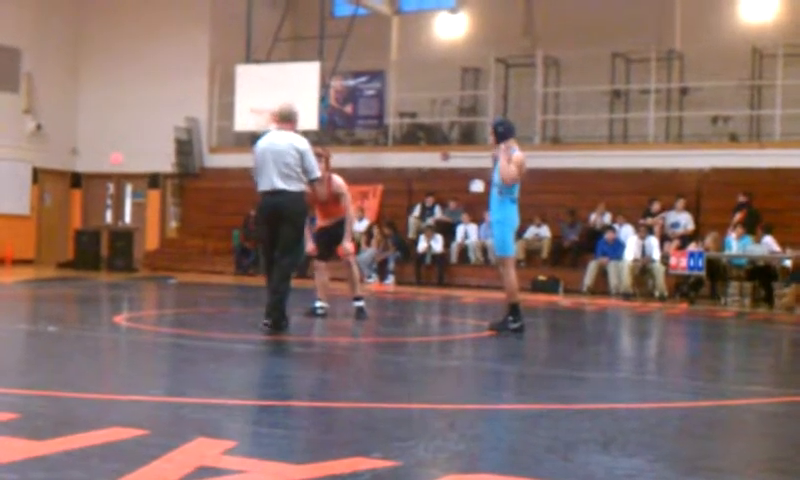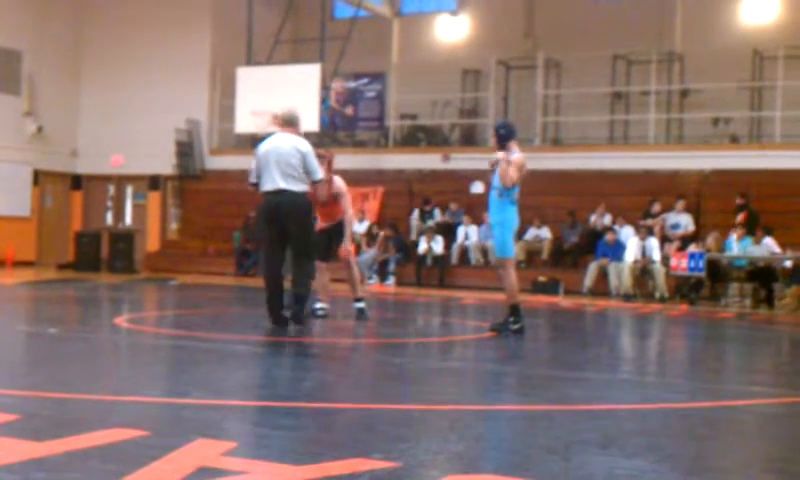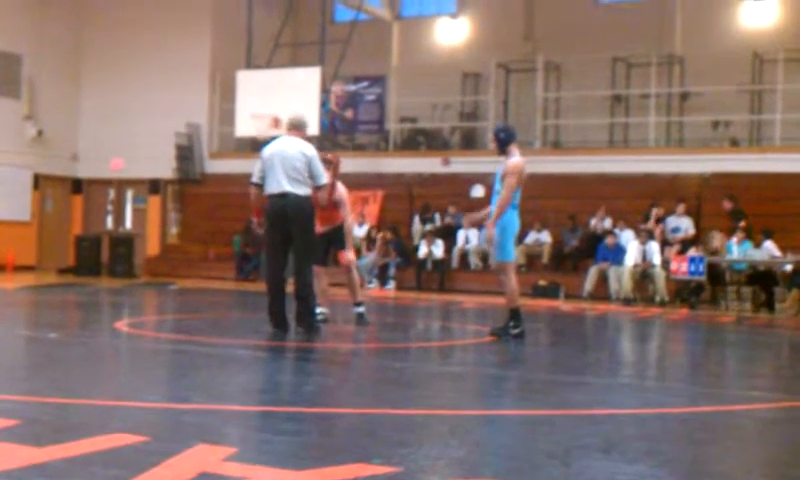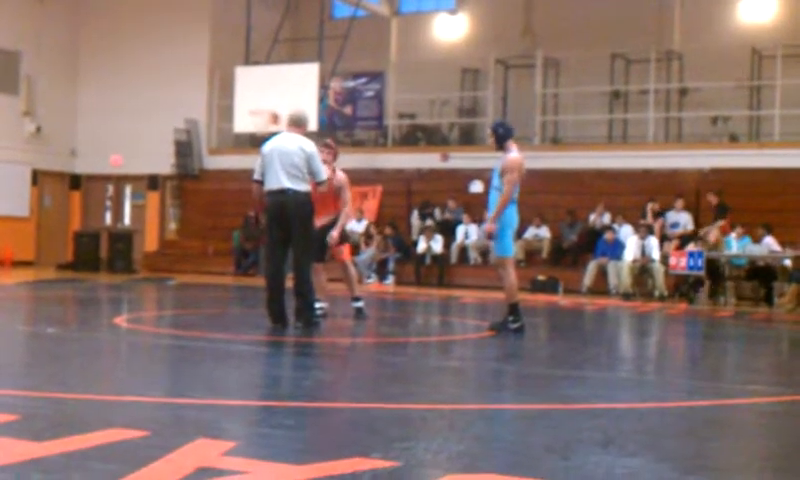
dt=0.4s
person 1, frame 1
left shoulder: (260, 143)
right shoulder: (299, 142)
left elbow: (256, 177)
right elbow: (314, 179)
right wrist: (320, 197)
left hip: (267, 201)
right hip: (292, 201)
left knee: (271, 257)
right knee: (287, 258)
left ankle: (276, 313)
right ankle: (274, 314)
person 1, frame 2
left shoulder: (263, 146)
right shoulder: (302, 145)
left elbow: (253, 183)
right elbow: (317, 181)
left wrist: (259, 209)
left hip: (270, 202)
right hip: (296, 201)
left knee: (273, 259)
right knee: (303, 257)
left ankle: (277, 316)
right ankle: (296, 307)
person 1, frame 3
left shoulder: (268, 149)
right shoulder: (307, 149)
left elbow: (255, 185)
right elbow: (321, 185)
left wrist: (255, 215)
left hip: (274, 205)
right hip: (300, 205)
left knee: (275, 264)
right knee: (302, 263)
left ankle: (278, 321)
right ankle: (306, 319)
person 1, frame 4
left shoulder: (268, 145)
right shoulder: (307, 145)
left elbow: (257, 182)
right elbow: (321, 182)
left wrist: (261, 209)
left hip: (273, 201)
right hip: (298, 201)
left knee: (274, 259)
right knee: (301, 258)
left ankle: (277, 315)
right ankle: (304, 314)
person 2, frame 1
left shoulder: (516, 156)
right shoulder: (507, 155)
left elbow: (507, 179)
left wrist: (503, 156)
right wrist: (498, 159)
left hip: (505, 215)
right hip: (499, 214)
left knee: (507, 265)
right knee: (504, 265)
left ankle: (515, 317)
right ankle: (512, 315)
person 2, frame 2
left shoulder: (516, 158)
right shoulder: (508, 157)
left elbow: (509, 183)
left wrist: (501, 163)
right wrist: (496, 165)
left hip: (505, 216)
right hip: (499, 216)
left knee: (507, 266)
right knee: (504, 267)
left ankle: (516, 318)
right ankle: (513, 316)
person 2, frame 3
left shoulder: (514, 163)
right shoulder: (509, 162)
left elbow: (507, 197)
left wrist: (492, 224)
right wrist: (481, 215)
left hip: (504, 222)
right hip: (500, 222)
left knee: (507, 270)
right knee: (504, 271)
left ankle: (516, 323)
right ankle: (513, 320)
person 2, frame 4
left shoulder: (513, 158)
right shoulder: (507, 158)
left elbow: (507, 193)
left wrist: (492, 220)
right wrist: (491, 219)
left hip: (503, 218)
right hip: (500, 218)
left knee: (506, 265)
right knee: (504, 266)
left ankle: (515, 318)
right ankle: (512, 316)
person 3, frame 1
left shoulder: (337, 183)
left elbow: (349, 211)
left wrist: (347, 239)
right wrist: (308, 240)
left hip: (341, 223)
right hip: (322, 226)
left knee: (348, 259)
right knee: (319, 263)
left ankle: (359, 303)
right ankle: (321, 304)
person 3, frame 2
left shoulder: (337, 184)
left elbow: (348, 212)
left wrist: (347, 241)
left hip: (340, 224)
right hip: (322, 226)
left knee: (349, 260)
right knee: (320, 264)
left ankle: (359, 304)
right ankle: (322, 305)
person 3, frame 3
left shoulder: (339, 191)
left elbow: (348, 220)
left wrist: (350, 250)
left hip: (339, 229)
right hip: (320, 231)
left knee: (348, 265)
right knee: (318, 269)
left ankle: (359, 308)
right ankle: (322, 309)
person 3, frame 4
left shoulder: (339, 177)
left elbow: (347, 206)
left wrist: (337, 230)
left hip: (334, 223)
right hip: (315, 225)
left knee: (345, 261)
right knee: (316, 264)
left ankle: (357, 303)
right ankle: (321, 304)
